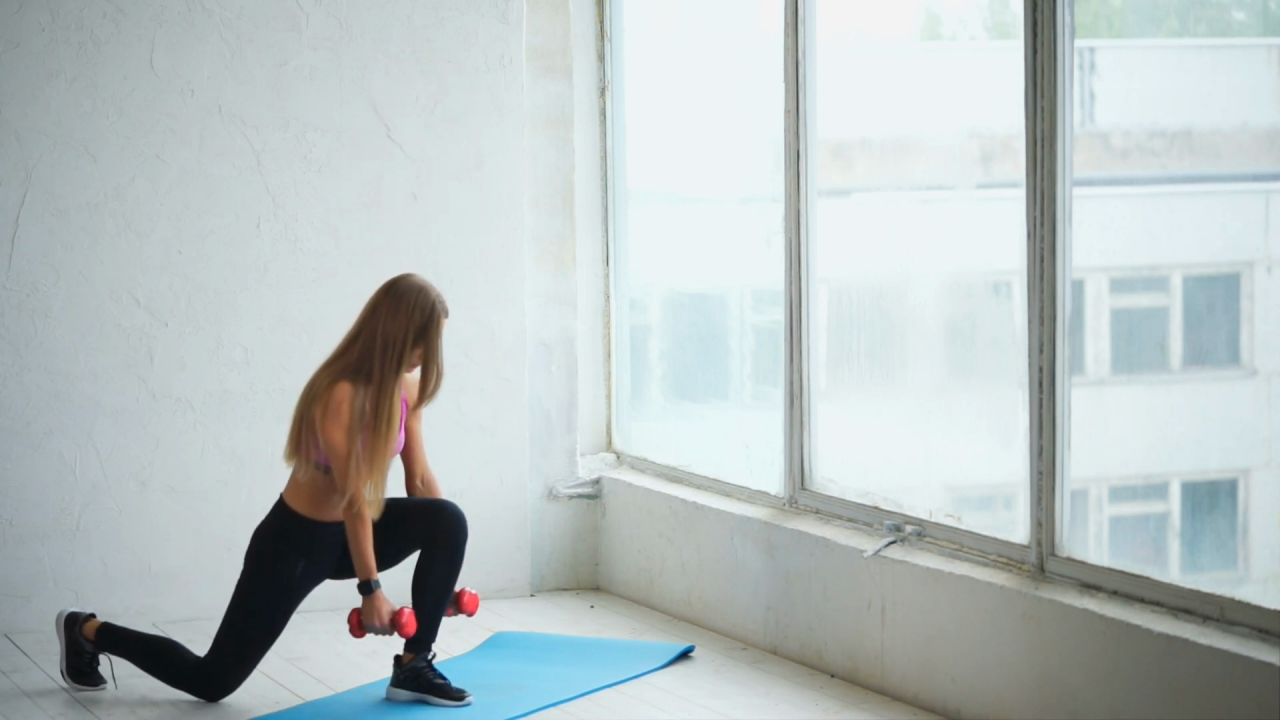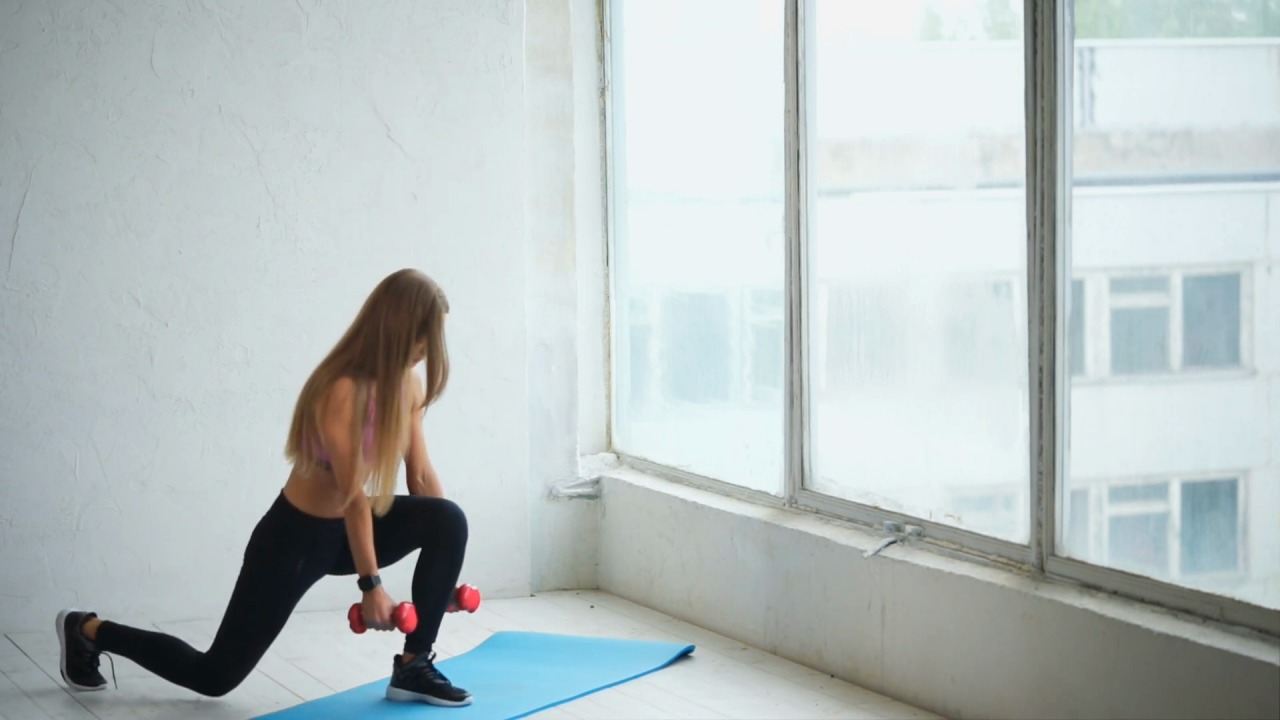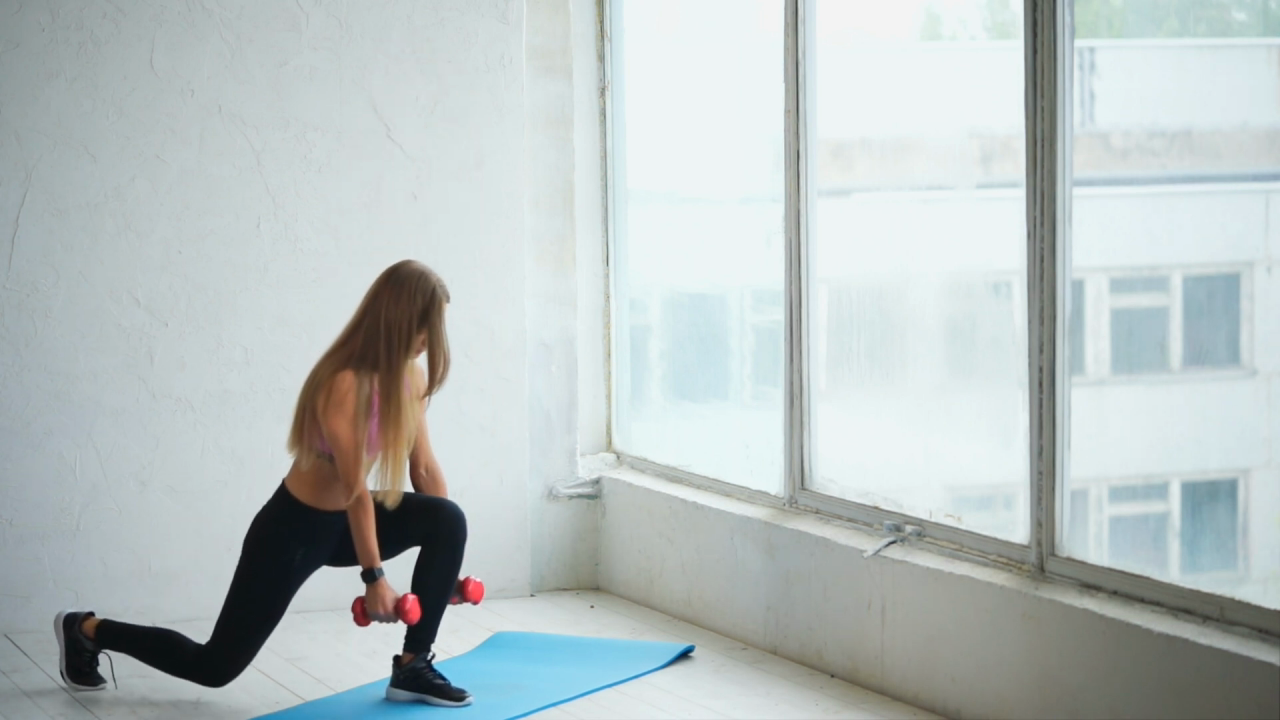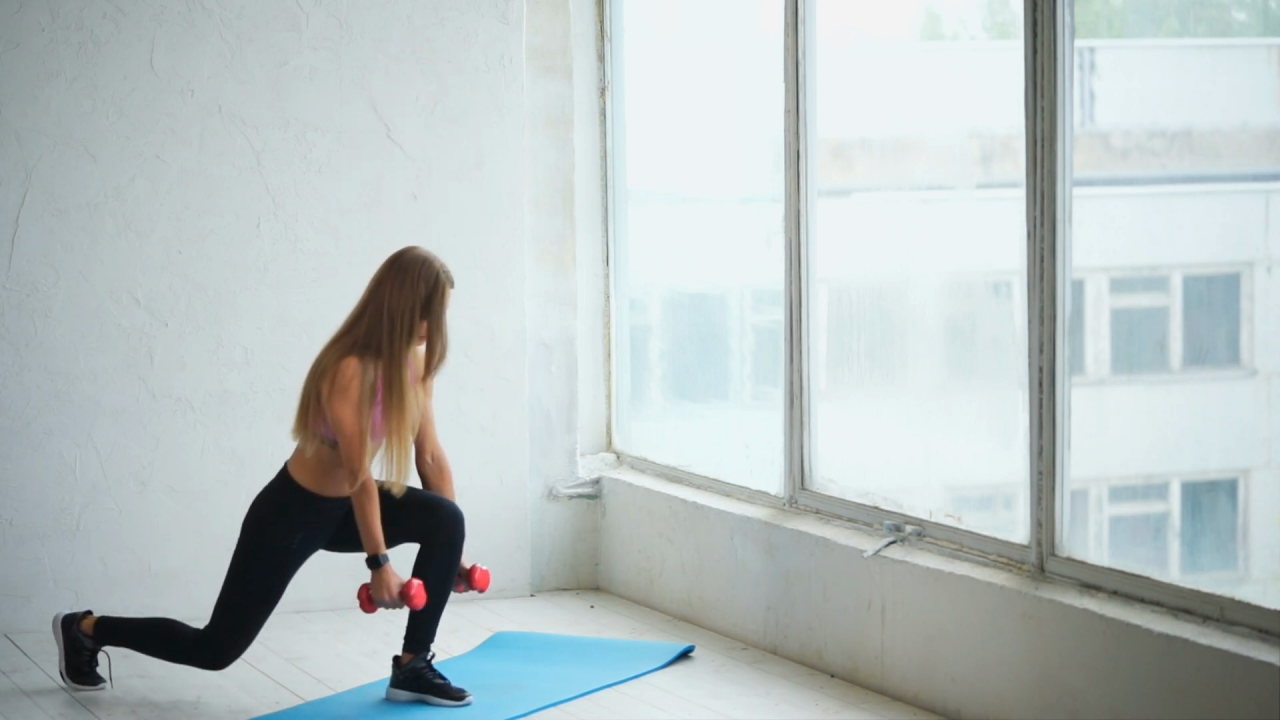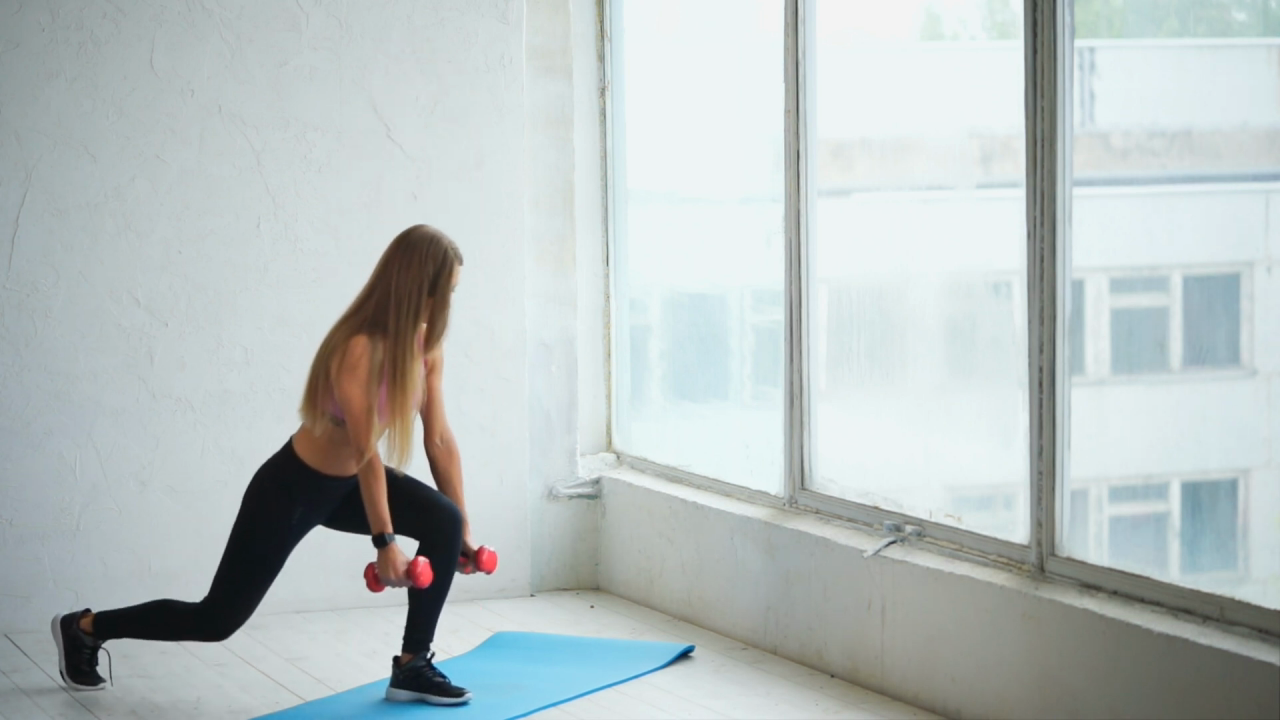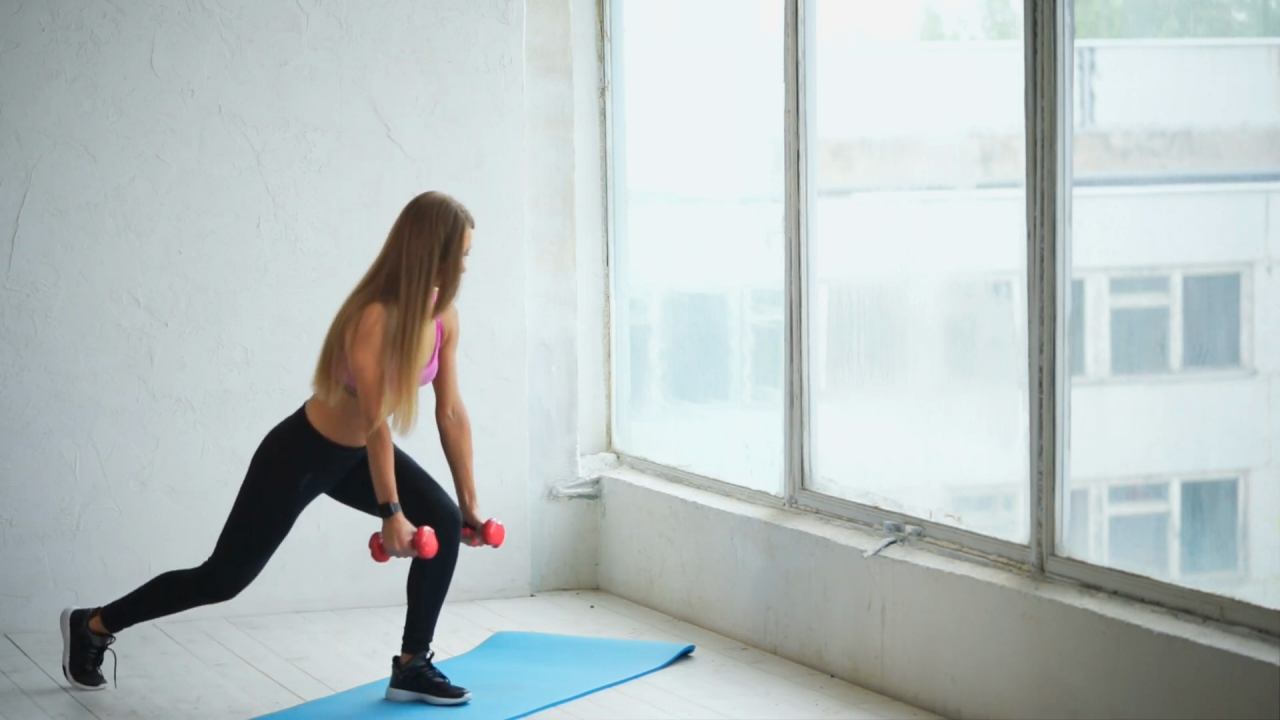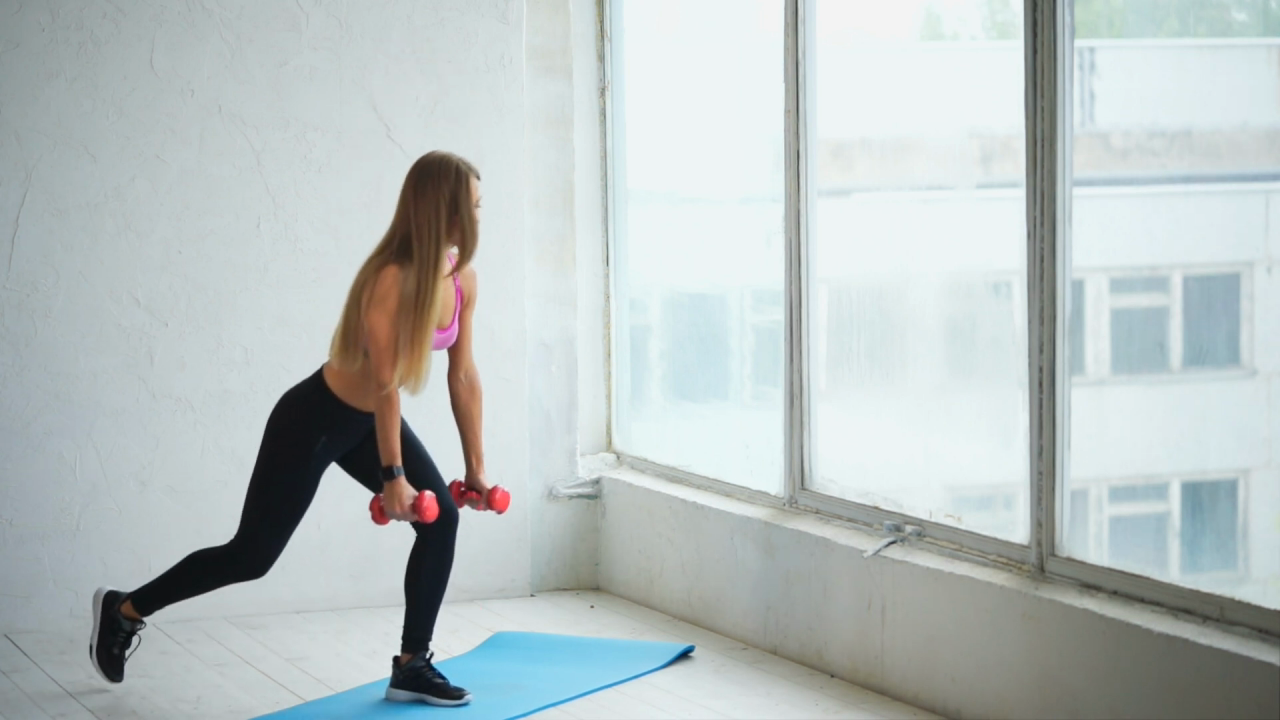
dt=0.2s
person 1, frame 1
left shoulder: (406, 388)
right shoulder: (341, 395)
left elbow: (420, 479)
right elbow: (353, 498)
left wrist: (447, 573)
right wrist: (370, 589)
left hip: (344, 532)
right hip: (294, 541)
left knee: (448, 520)
right knee: (213, 681)
left ankle: (413, 667)
right ankle: (87, 632)
person 1, frame 2
left shoulder: (408, 384)
right shoulder: (342, 391)
left elbow: (421, 476)
right elbow: (353, 496)
left wrist: (447, 572)
right wrist: (370, 584)
left hip: (343, 530)
right hip: (293, 537)
left knee: (448, 520)
right knee: (214, 677)
left ankle: (413, 666)
right ankle: (88, 632)
person 1, frame 3
left shoulder: (410, 376)
right shoulder: (344, 384)
left elbow: (424, 468)
right elbow: (355, 487)
left wrist: (448, 565)
right wrist: (374, 576)
left hip: (342, 521)
right hip: (292, 528)
left knee: (448, 520)
right knee: (216, 666)
left ankle: (412, 667)
right ankle: (87, 630)
person 1, frame 4
left shoulder: (415, 365)
right shoulder: (349, 370)
left elbow: (430, 456)
right elbow: (358, 474)
left wrist: (454, 554)
right wrist: (379, 563)
left hip: (341, 507)
right hip: (290, 513)
left knee: (445, 521)
right knee: (216, 649)
left ankle: (412, 667)
right ankle: (84, 629)
person 1, frame 5
left shoulder: (426, 345)
right shoulder: (359, 349)
left elbow: (439, 439)
right elbow: (367, 452)
left wrist: (463, 530)
right wrist: (385, 542)
left hip: (344, 485)
right hip: (290, 488)
left knee: (443, 523)
right knee: (217, 619)
left ankle: (412, 666)
right ankle: (84, 628)
person 1, frame 6
left shoulder: (444, 315)
right shoulder: (374, 317)
left elbow: (451, 412)
right elbow: (376, 422)
left wrist: (470, 504)
right wrist: (391, 513)
left hip: (352, 454)
right hip: (299, 454)
left knee: (443, 520)
right knee: (222, 577)
left ankle: (412, 666)
right ankle: (91, 626)
person 1, frame 7
left shoulder: (463, 278)
right shoulder: (391, 279)
left elbow: (464, 377)
right elbow: (386, 384)
left wrist: (476, 470)
right wrist: (391, 477)
left hip: (366, 421)
right hip: (313, 418)
left knee: (441, 516)
right knee: (251, 554)
left ankle: (410, 667)
right ankle: (124, 609)
